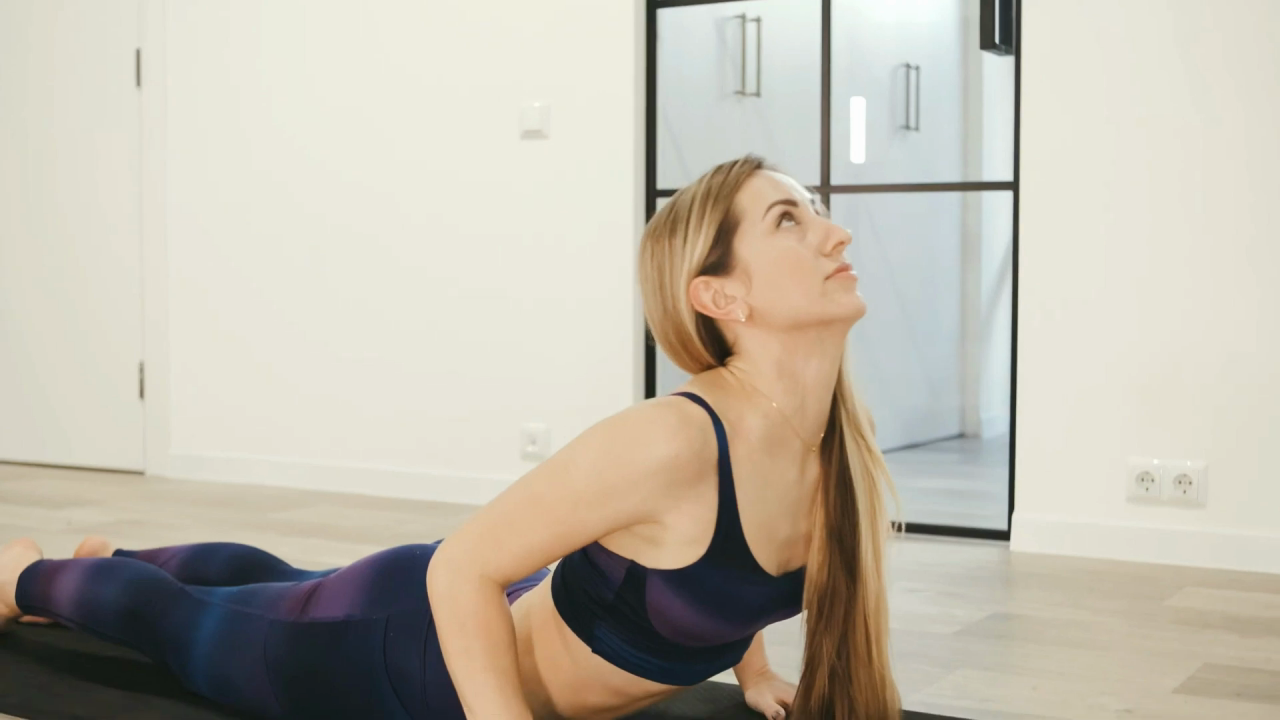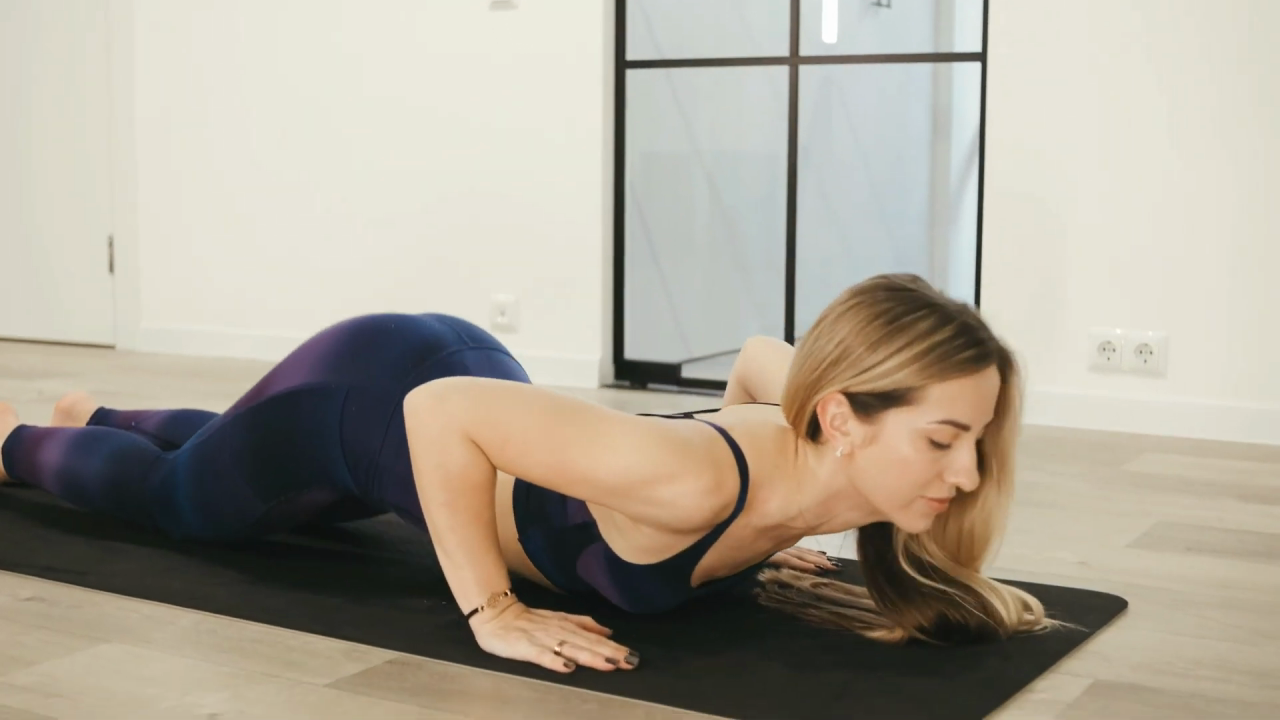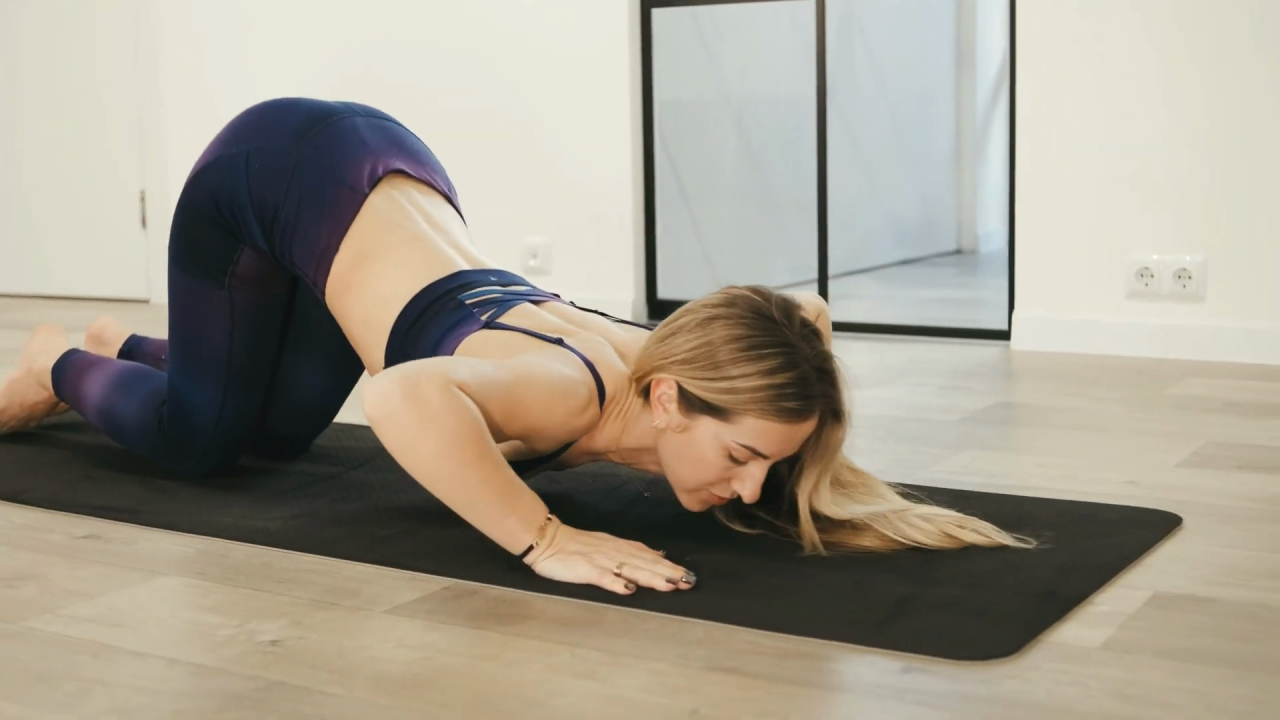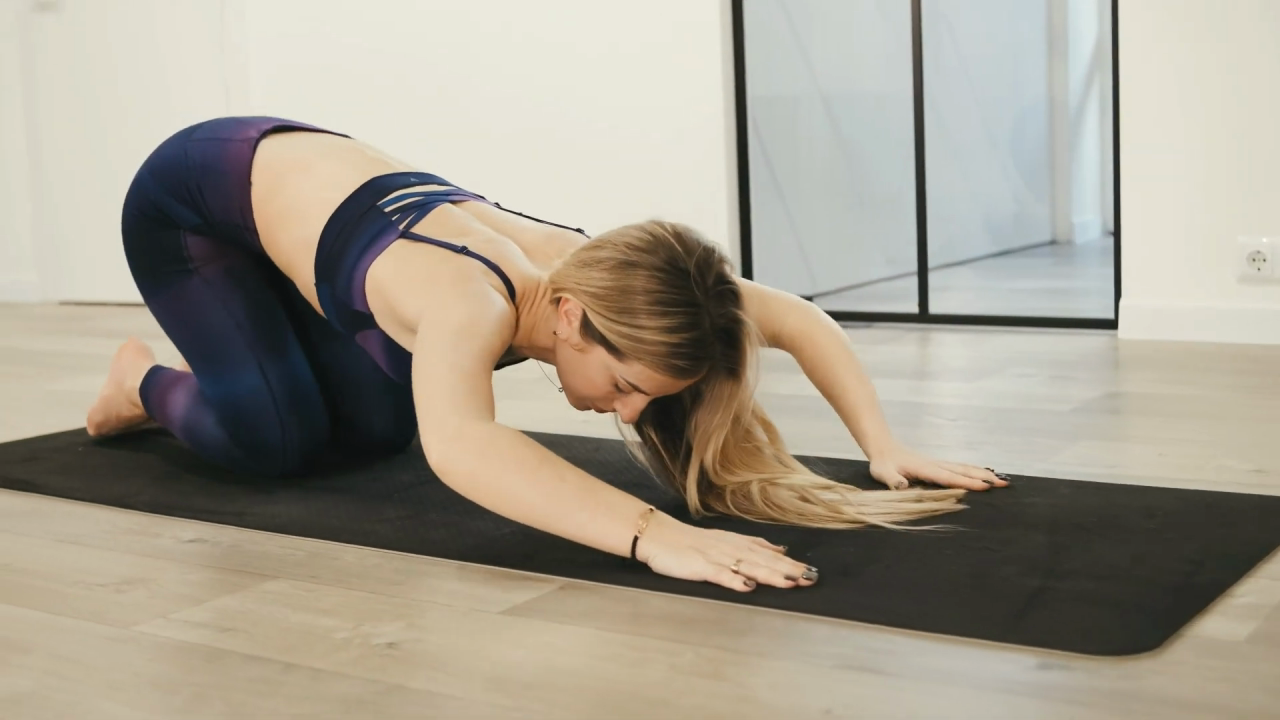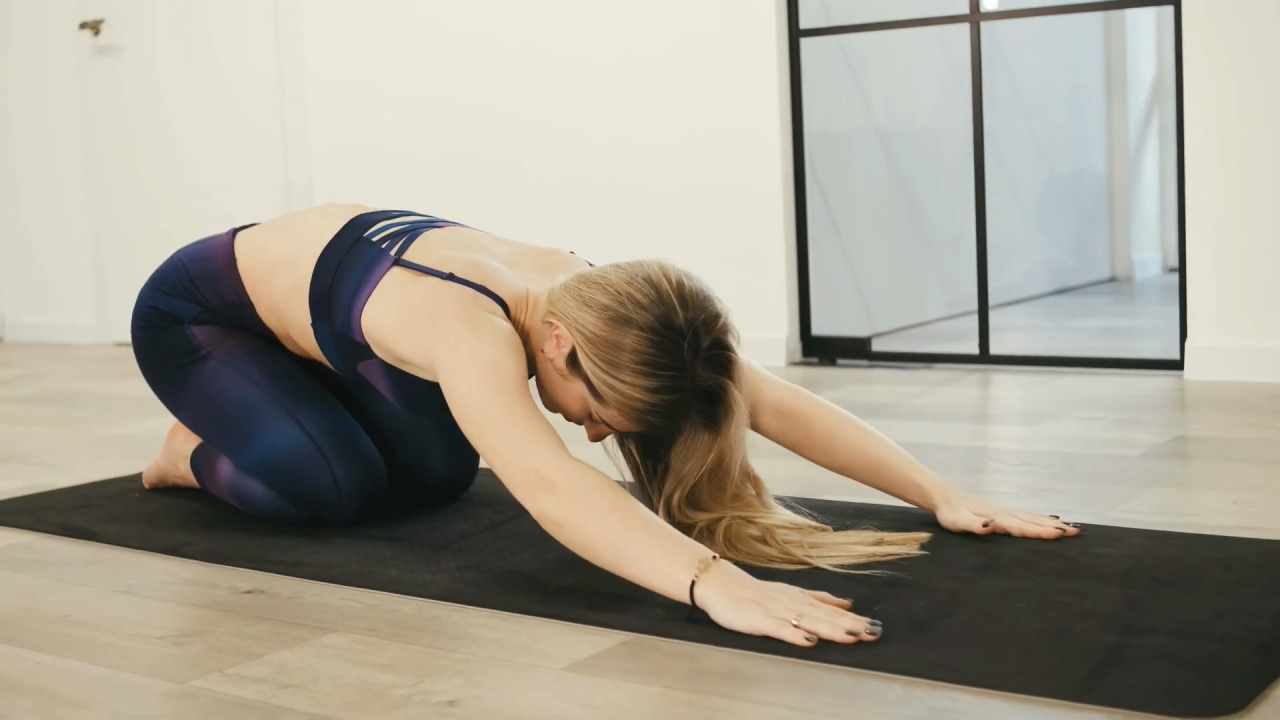
dt=1s
person 1, frame 1
left shoulder: (834, 441)
right shoulder: (668, 442)
right elbow: (463, 572)
left hip: (520, 615)
right hip: (407, 647)
left knee: (282, 585)
right knee: (188, 629)
left ankle: (114, 559)
person 1, frame 2
left shoulder: (821, 446)
right shoulder: (700, 480)
left elbow: (761, 354)
right elbow: (441, 411)
left wrist: (752, 548)
right wrist: (494, 613)
left hip: (464, 365)
right hip: (368, 396)
left knee: (220, 476)
right knee: (172, 496)
left ankle: (95, 415)
person 1, frame 3
left shoulder: (677, 375)
right shoulder: (567, 394)
left elbow: (801, 310)
right elbow: (404, 397)
left wrist: (814, 477)
right wrist: (544, 540)
left hip: (375, 169)
right hip: (272, 170)
left knee: (279, 432)
right knee: (199, 438)
left ankle: (124, 346)
person 1, frame 4
left shoulder: (598, 278)
right shoulder: (473, 302)
left elbow: (796, 318)
right elbow: (458, 445)
left wrist: (883, 447)
right wrist: (652, 532)
left hip: (303, 181)
right hip: (192, 195)
left knee: (377, 428)
right knee: (276, 437)
left ankle: (212, 370)
right ankle: (150, 383)
person 1, frame 5
left shoulder: (593, 301)
right shoulder: (469, 327)
left elbow: (774, 402)
right elbow: (548, 485)
left wrist: (941, 495)
right wrist: (716, 583)
left hip: (303, 298)
right hip: (196, 309)
left knee: (436, 473)
right knee: (332, 483)
left ankle: (274, 421)
right ankle: (199, 453)
